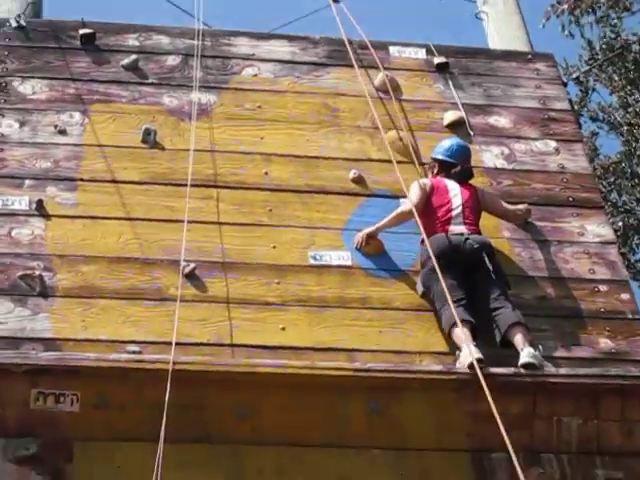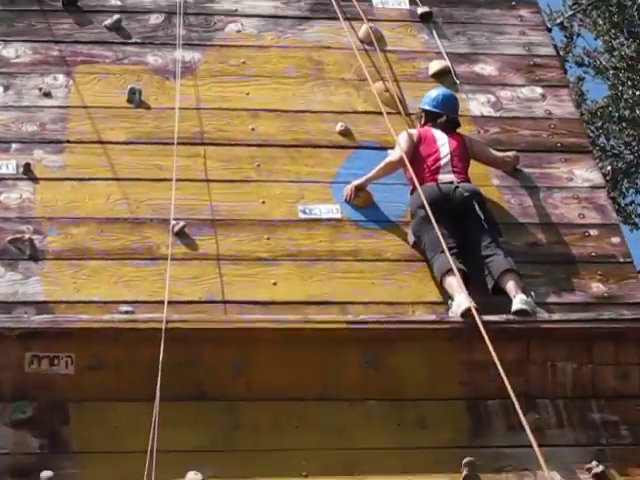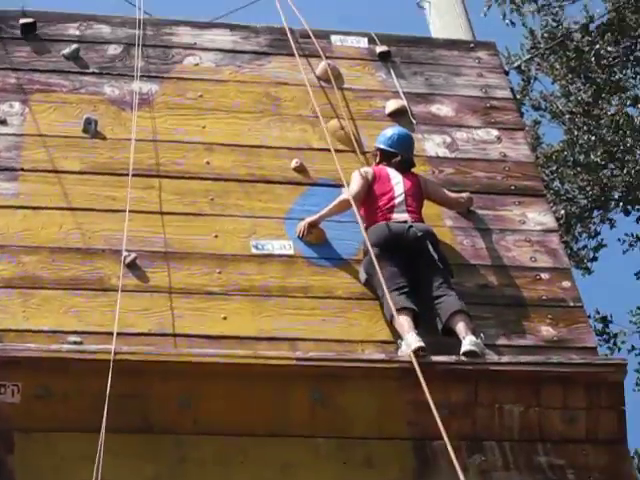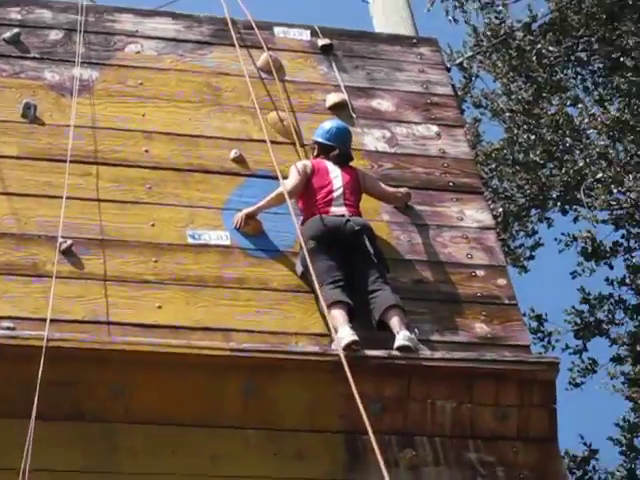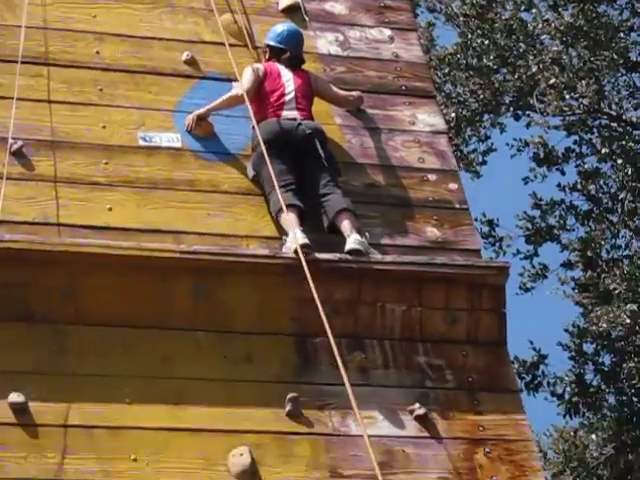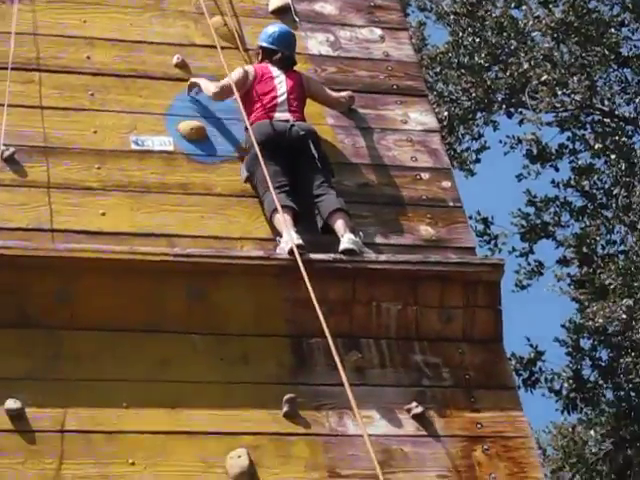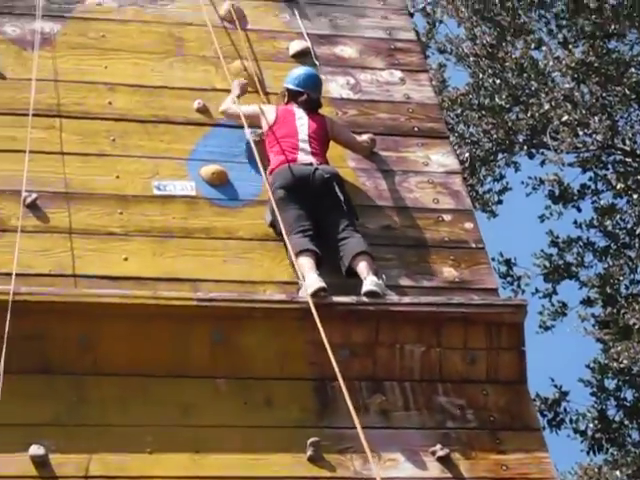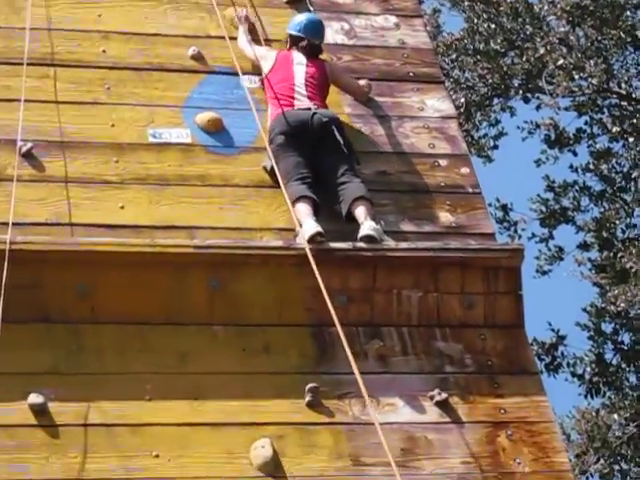
dt=0.2s
person 1, frame 1
left shoulder: (424, 184)
right shoulder: (476, 191)
left elbow: (409, 210)
right elbow: (515, 214)
left wrist: (375, 229)
right wrist: (523, 210)
left hip: (440, 247)
right hip: (478, 246)
left knee: (451, 302)
right knee: (498, 301)
left ankle: (468, 349)
right ankle: (525, 348)
person 1, frame 2
left shoulder: (411, 135)
right shoulder: (464, 140)
left elbow: (396, 160)
right elbow: (505, 161)
left wrist: (364, 181)
right wrist: (512, 158)
left hip: (429, 197)
right hip: (467, 194)
left knee: (441, 251)
right knee: (489, 248)
left ankle: (460, 296)
right ankle: (517, 294)
person 1, frame 3
left shoulder: (366, 173)
right shoulder: (418, 180)
left elbow: (350, 198)
right elbow: (458, 202)
left wrist: (317, 218)
right wrist: (465, 199)
left hip: (382, 236)
right hip: (420, 234)
left knee: (394, 290)
right knee: (441, 288)
left ankle: (410, 337)
right ankle: (467, 336)
person 1, frame 4
left shoulder: (305, 166)
right shoulder: (357, 174)
left elbow: (289, 191)
right elbow: (397, 197)
left wrist: (255, 209)
right wrist: (403, 193)
left hip: (320, 228)
right hip: (357, 228)
left knee: (330, 283)
right knee: (376, 283)
left ankle: (344, 330)
right ankle: (402, 331)
person 1, frame 5
left shoulder: (258, 69)
right shoulder: (309, 77)
left elbow: (241, 94)
right elbow: (349, 100)
left wrist: (205, 111)
right wrist: (356, 96)
left hip: (273, 132)
right hip: (309, 132)
left knee: (281, 187)
right knee: (327, 187)
left ankle: (295, 233)
right ankle: (353, 235)
person 1, frame 6
left shoulder: (248, 72)
right shoulder: (301, 79)
left elbow: (218, 92)
right elbow: (340, 102)
left wrist: (200, 81)
right wrist: (347, 96)
left hip: (264, 134)
right hip: (302, 133)
left knee: (274, 189)
right knee: (321, 187)
left ankle: (289, 234)
right ankle: (347, 235)
person 1, frame 7
left shoulder: (269, 112)
right shoulder: (325, 122)
left elbow: (226, 109)
right elbow: (363, 146)
left wrist: (236, 91)
right wrist: (367, 139)
left hip: (287, 177)
right hip: (325, 176)
left knee: (298, 232)
right knee: (345, 230)
left ankle: (311, 277)
right ankle: (370, 277)
person 1, frame 8
left shoulder: (269, 56)
right shoulder: (326, 66)
left elbow: (243, 43)
right elbow: (361, 92)
left wrist: (243, 25)
right wrist: (364, 84)
left hip: (286, 123)
right hip: (324, 120)
left knee: (296, 178)
right knee: (345, 175)
left ankle: (308, 223)
right ankle: (367, 222)
